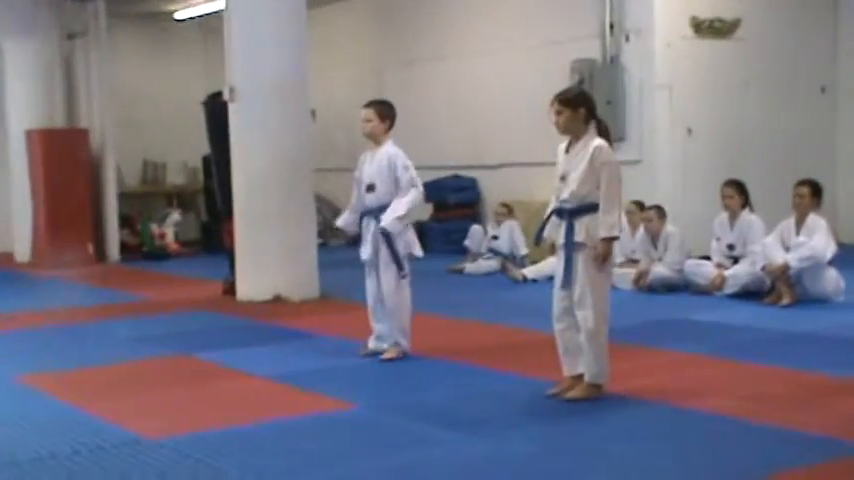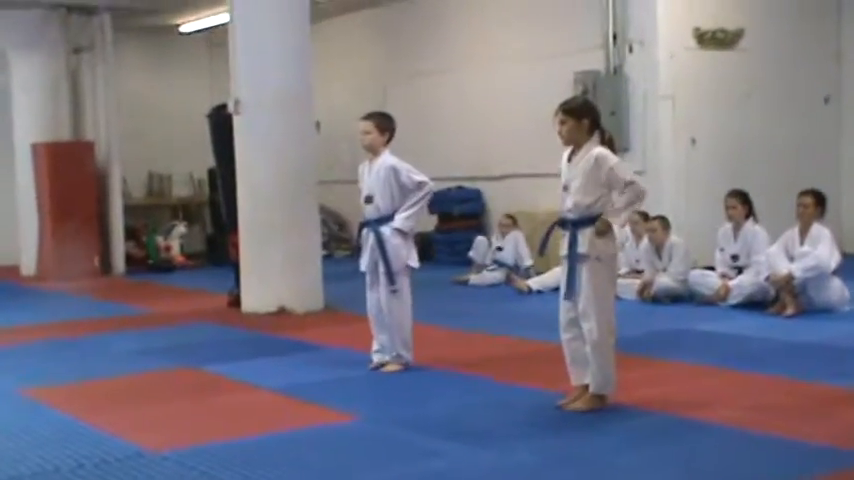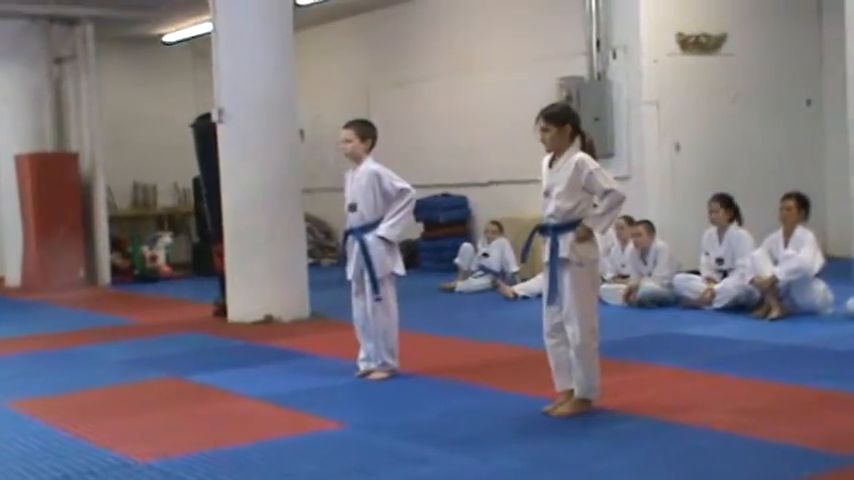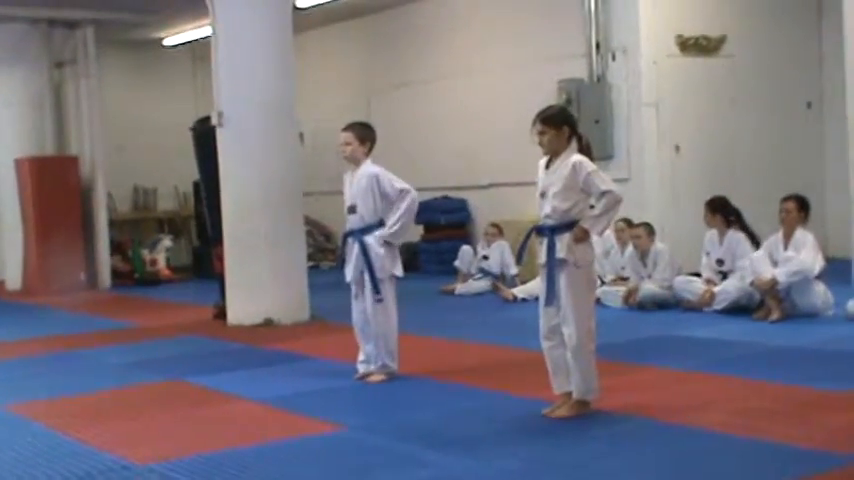
dt=0.4s
person 1, frame 1
left shoulder: (599, 149)
right shoulder: (564, 150)
left elbow: (610, 198)
left wrist: (607, 239)
right wrist: (552, 233)
left hip: (590, 234)
right hip: (567, 234)
left knee: (590, 310)
right knee: (562, 310)
left ankle: (593, 380)
right ankle: (573, 373)
person 1, frame 2
left shoulder: (600, 157)
right shoulder: (568, 157)
left elbow: (634, 188)
left wrist: (610, 219)
left hip: (595, 244)
right hip: (572, 243)
left knee: (595, 321)
right knee: (570, 320)
left ankle: (599, 390)
right ankle: (581, 384)
person 1, frame 3
left shoulder: (581, 163)
right shoulder: (548, 163)
left elbow: (614, 194)
left wrist: (591, 226)
right wrist: (551, 235)
left hip: (575, 250)
right hip: (553, 249)
left knee: (579, 325)
right knee: (553, 326)
left ankle: (584, 395)
right ankle: (566, 390)
person 1, frame 4
left shoulder: (578, 164)
right shoulder: (544, 165)
left elbow: (612, 195)
left wrist: (588, 227)
right wrist: (546, 236)
left hip: (572, 252)
right hip: (549, 250)
left knee: (576, 328)
right knee: (550, 328)
left ankle: (582, 397)
right ankle: (565, 392)
person 2, frame 1
left shoulder: (394, 156)
right shoulder: (365, 158)
left elbow: (413, 191)
left wrist: (392, 222)
right wrist: (347, 222)
left hip: (390, 231)
right hip: (370, 229)
left knee: (392, 288)
right knee: (374, 289)
left ankle: (397, 342)
right ankle: (381, 339)
person 2, frame 2
left shoulder: (392, 166)
right shoulder: (364, 168)
left elbow: (424, 186)
left wrist: (403, 221)
right wrist: (369, 230)
left hip: (391, 239)
right hip: (372, 238)
left knee: (393, 299)
right knee: (375, 301)
left ankle: (399, 355)
right ankle: (382, 352)
person 2, frame 3
left shoulder: (375, 172)
right shoulder: (350, 175)
left elbow: (407, 194)
left wrist: (388, 230)
right wrist: (354, 239)
left hip: (376, 246)
right hip: (357, 246)
left knee: (380, 307)
right knee: (361, 308)
left ankle: (386, 363)
right ankle: (369, 360)
person 2, frame 4
left shoulder: (375, 174)
right shoulder: (348, 177)
left elbow: (408, 196)
left wrist: (390, 235)
right wrist: (353, 240)
left hip: (375, 248)
right hip: (356, 247)
left knee: (379, 309)
right knee: (360, 310)
left ankle: (385, 365)
right ankle: (368, 362)
